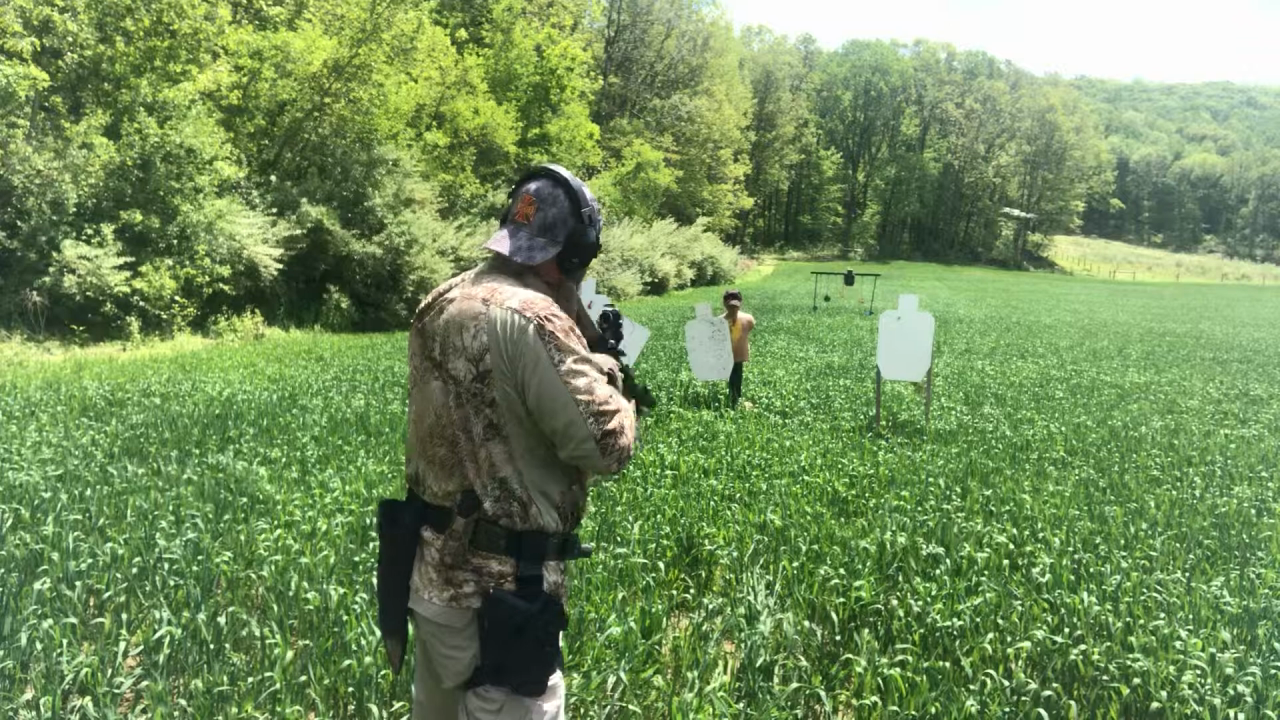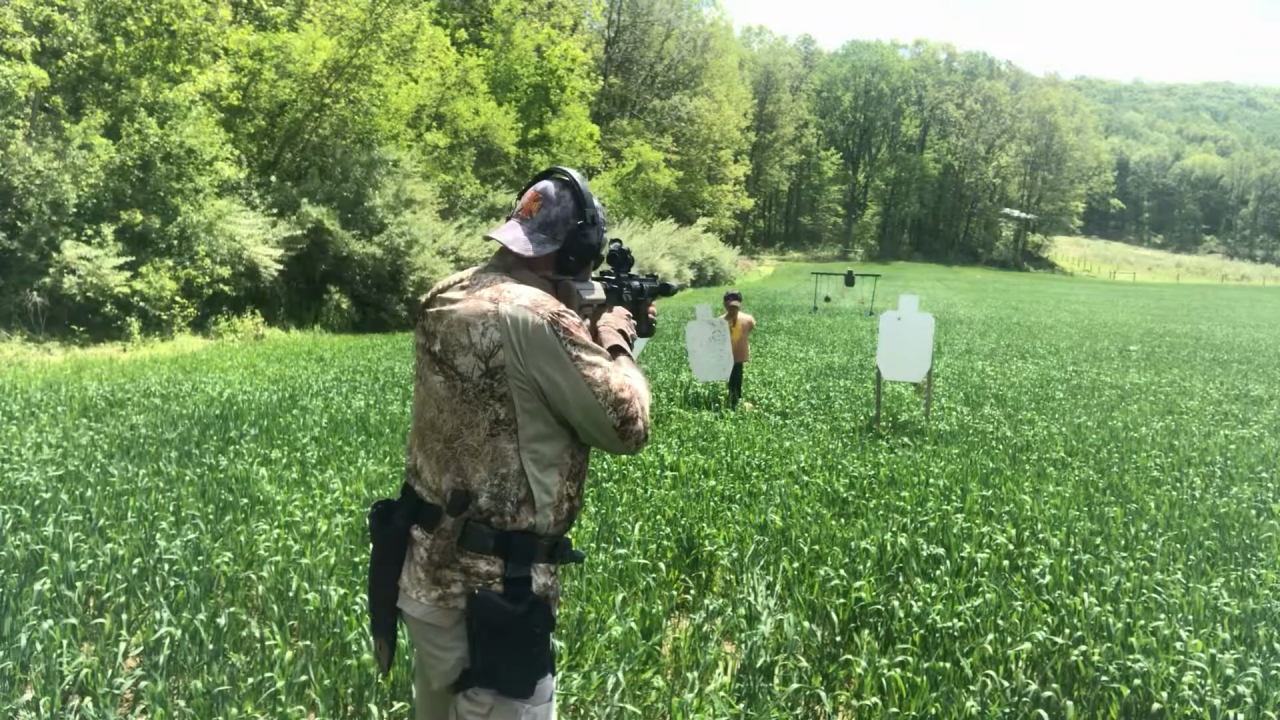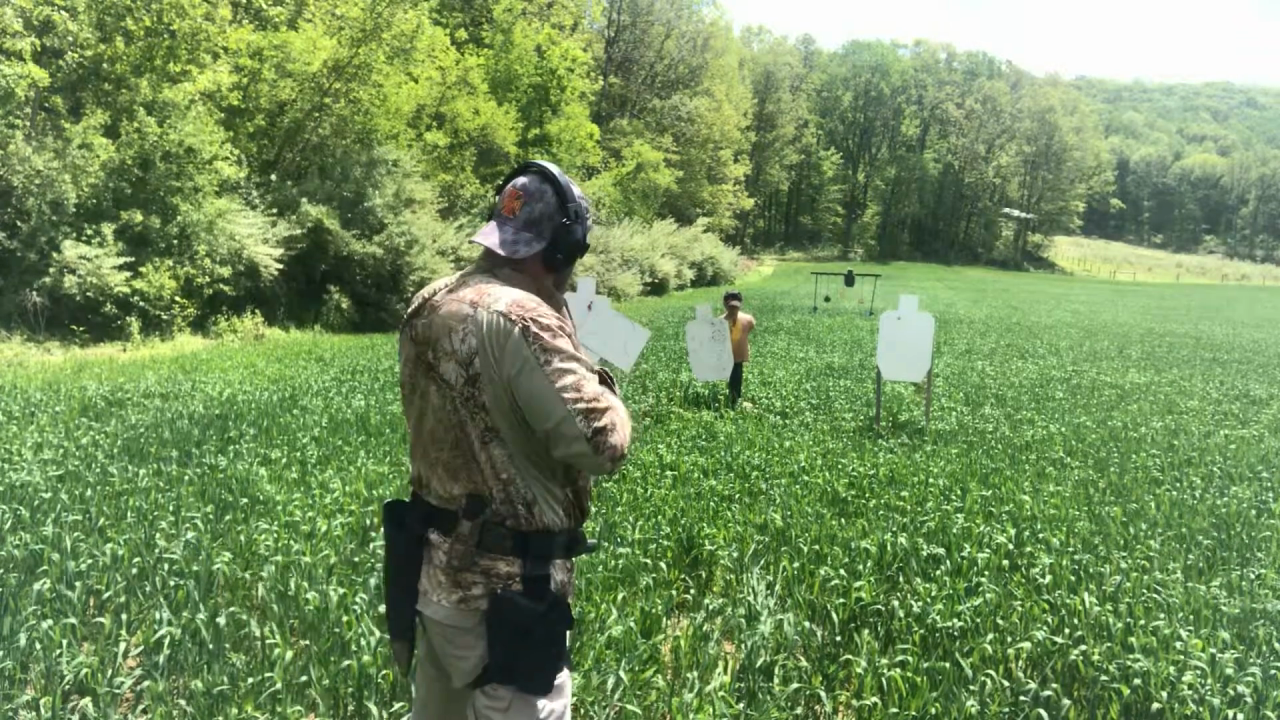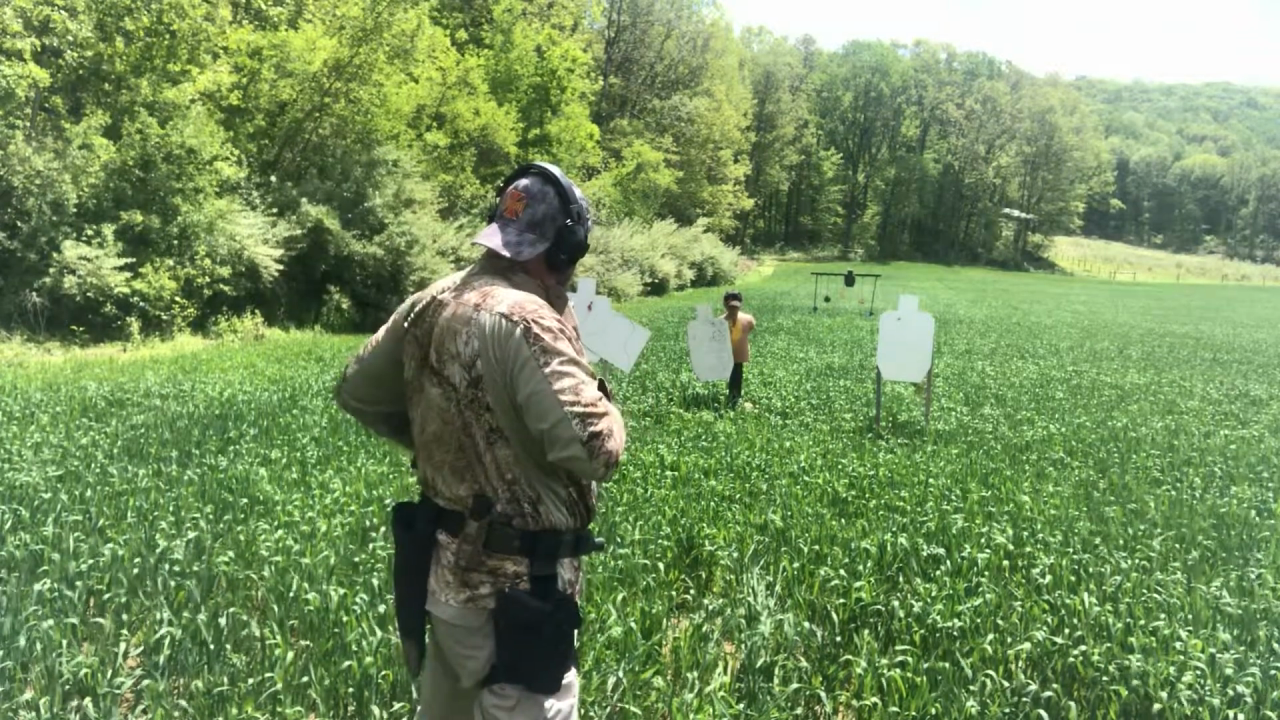
dt=1s
person 1, frame 1
left shoulder: (443, 302)
right shoulder: (532, 319)
right elbow: (604, 445)
left wrist: (579, 358)
right wrist: (604, 374)
left hip: (432, 571)
right hip: (497, 586)
person 1, frame 2
left shoulder: (444, 299)
right shoulder: (537, 319)
right elbow: (626, 426)
left wrist: (589, 333)
right wrist: (615, 339)
left hip: (426, 569)
right hip: (492, 586)
person 1, frame 3
left shoulder: (430, 304)
right shoulder: (521, 321)
right elbow: (599, 445)
right wrist: (601, 388)
left hip: (437, 567)
right hip: (506, 583)
person 1, frame 4
left shoulder: (428, 305)
right shoulder: (525, 323)
left elbow: (358, 395)
right elbow: (592, 449)
right wrist: (602, 407)
left hip: (444, 566)
right hip: (512, 582)
